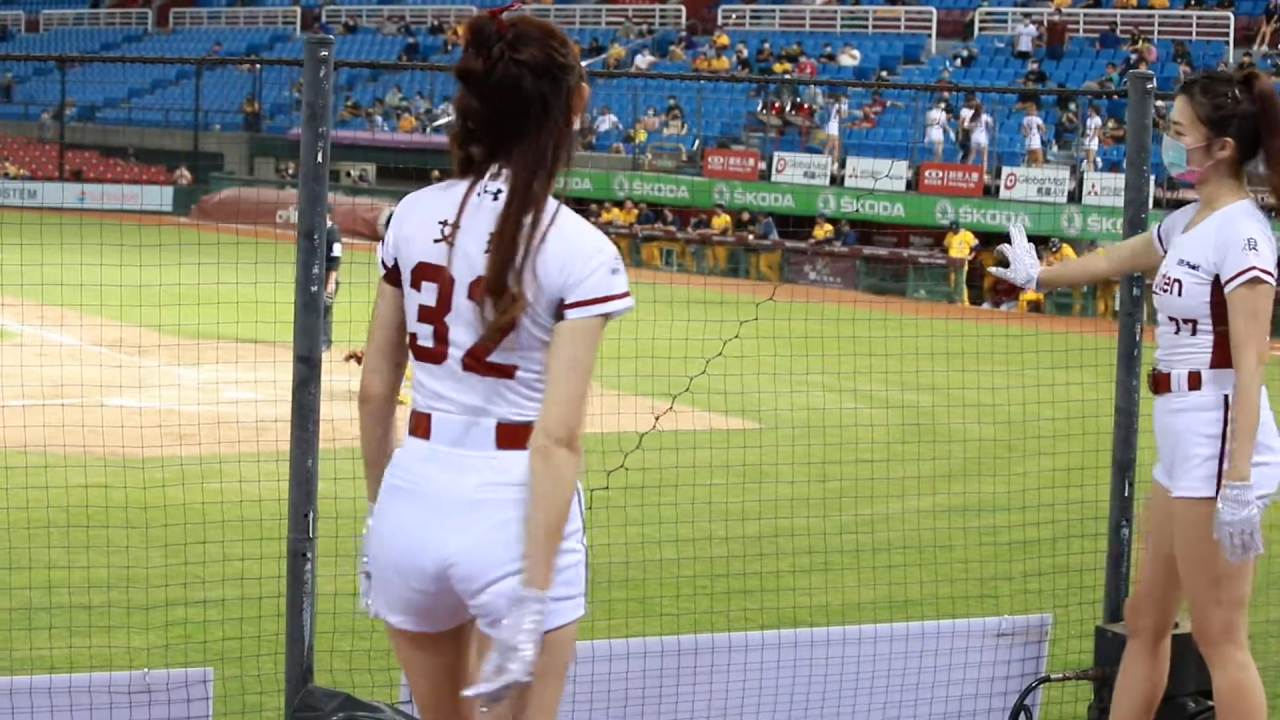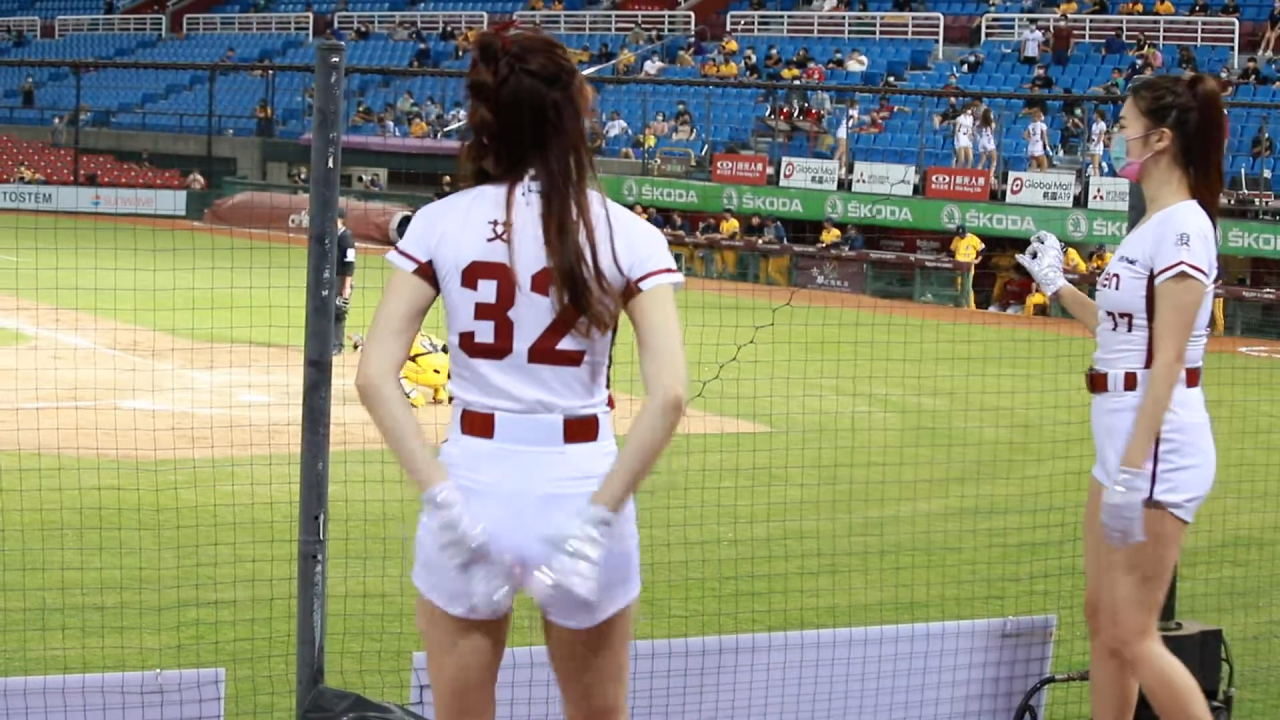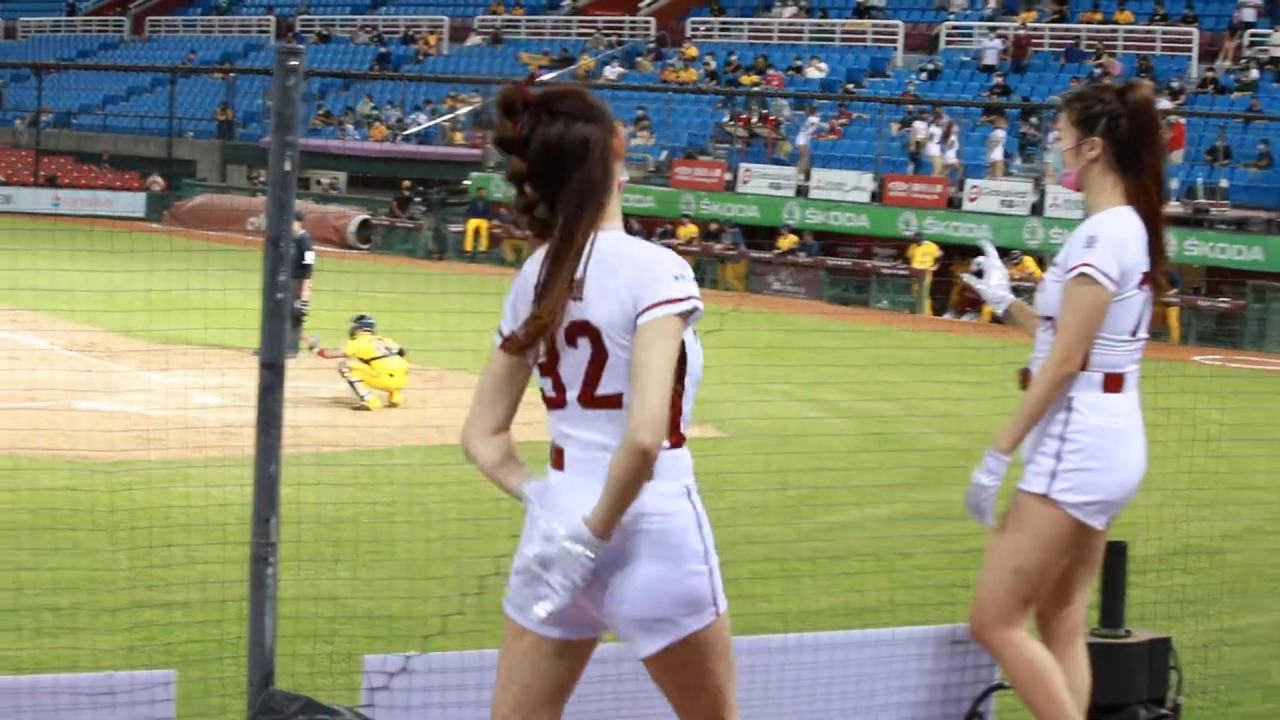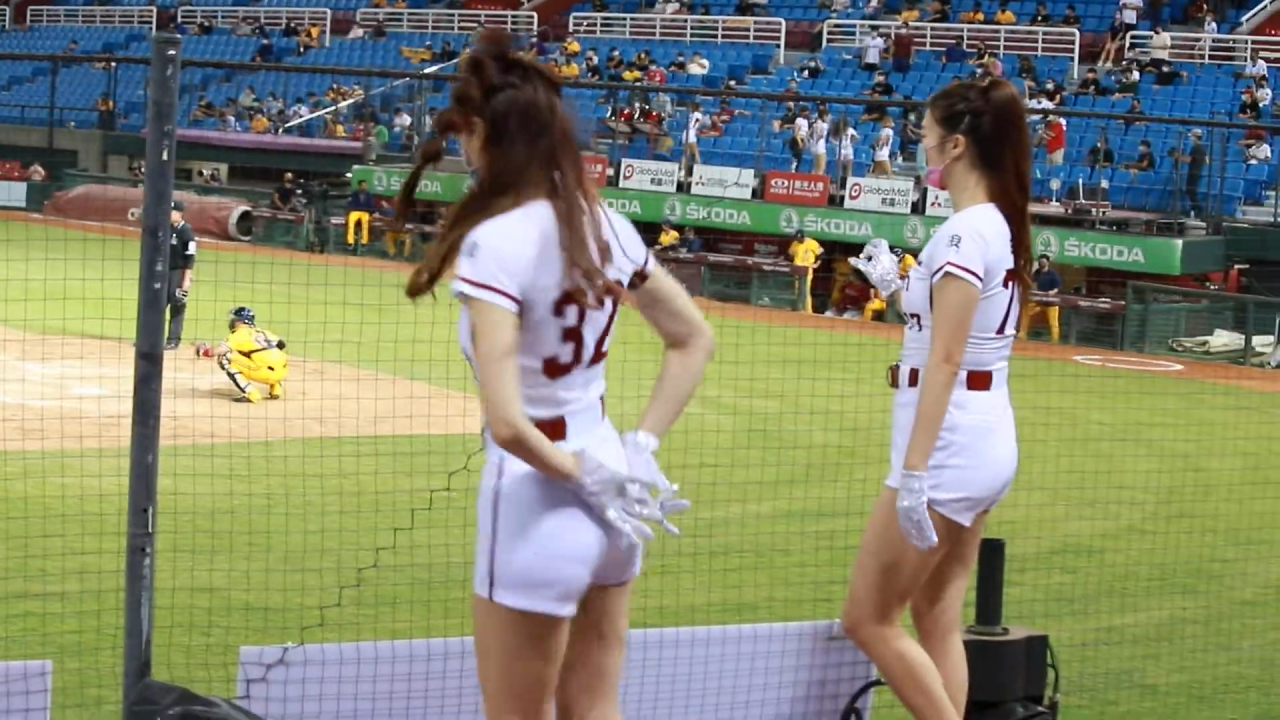
dt=0.4s
person 1, frame 1
left shoulder: (415, 215)
right shoulder: (582, 251)
left elbow: (375, 387)
right elbow: (560, 439)
left wrist: (379, 506)
right wrist: (528, 608)
left hip: (414, 505)
right hip: (514, 518)
person 1, frame 2
left shoulder: (440, 222)
right shoulder: (628, 235)
left elbow: (374, 376)
right elbow: (669, 393)
left wrist: (443, 499)
right wrist: (596, 521)
left hip: (473, 503)
right hip: (579, 507)
person 1, frame 3
left shoulder: (529, 284)
right shoulder: (655, 271)
left elbow: (482, 438)
right elbow: (652, 439)
left wrist: (560, 523)
right wrist: (586, 538)
left hip: (556, 537)
right hip: (653, 548)
person 1, frame 4
left shoulder: (494, 244)
right shoulder: (606, 225)
left elbow: (504, 419)
right elbow: (695, 339)
left wrist: (583, 479)
right wrist: (639, 448)
left hip: (538, 510)
right hip: (600, 505)
person 2, frame 1
right shoulder: (1188, 221)
right elbow: (1114, 259)
right wrist: (1035, 274)
left hip: (1217, 449)
right hip: (1181, 446)
left knee: (1218, 638)
right knee: (1145, 619)
person 2, frame 2
left shoulder: (1181, 228)
right shoulder: (1155, 225)
left elbow: (1168, 363)
left wrist: (1130, 471)
right wrist: (1056, 285)
left hip: (1157, 451)
right hip: (1130, 447)
left knee: (1126, 636)
right knee: (1104, 622)
person 2, frame 3
left shoulder: (1102, 235)
right shoulder: (1130, 228)
left elbow: (1064, 363)
left wrist: (998, 454)
right wrist: (1006, 301)
left hip: (1078, 449)
right hip: (1102, 445)
left knee: (995, 620)
right knee: (1060, 625)
person 2, frame 4
left shoulder: (965, 232)
right shoulder: (996, 226)
left elbow: (944, 362)
left wrist: (913, 472)
right wrist: (899, 288)
left hip: (950, 445)
right hip: (981, 442)
left knee: (868, 618)
right knee: (936, 622)
